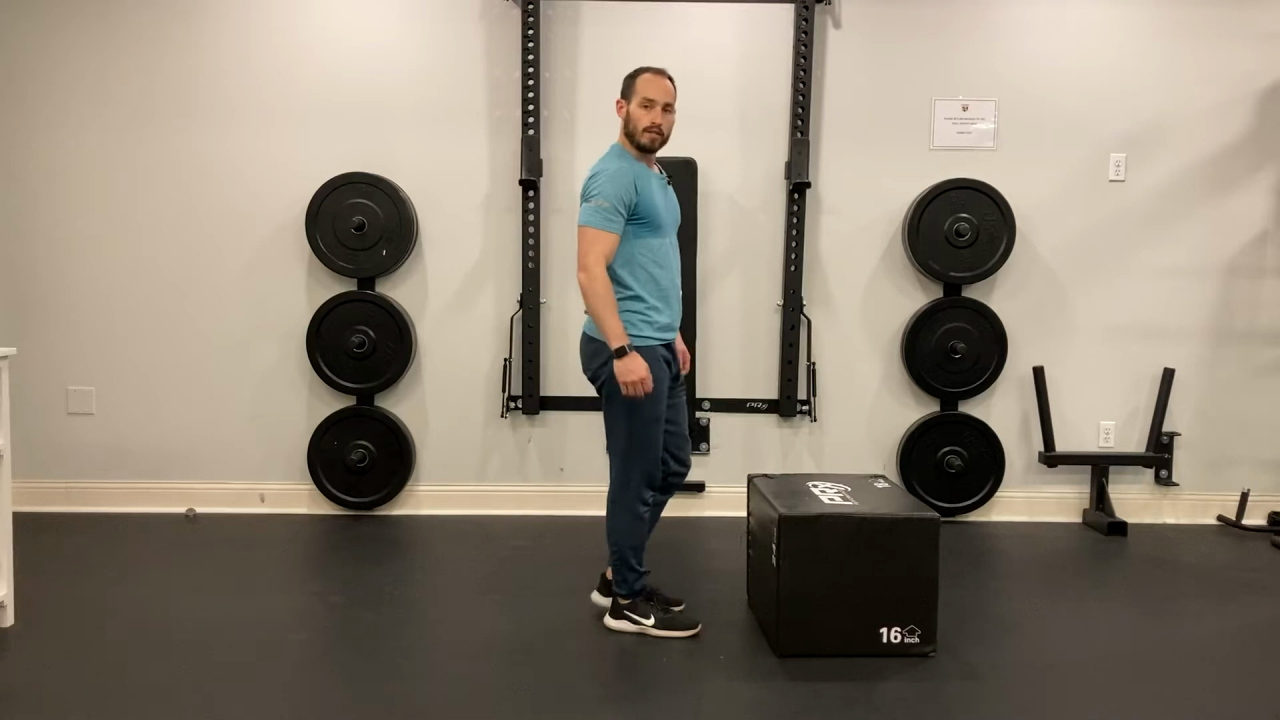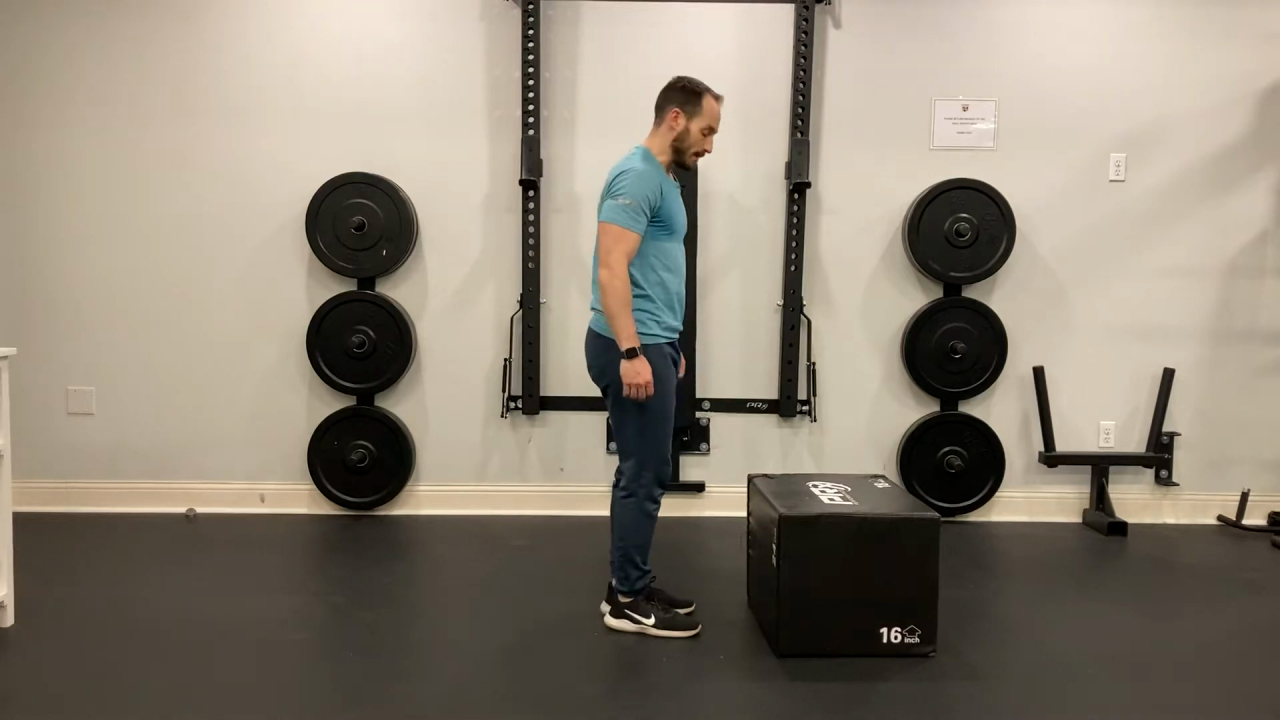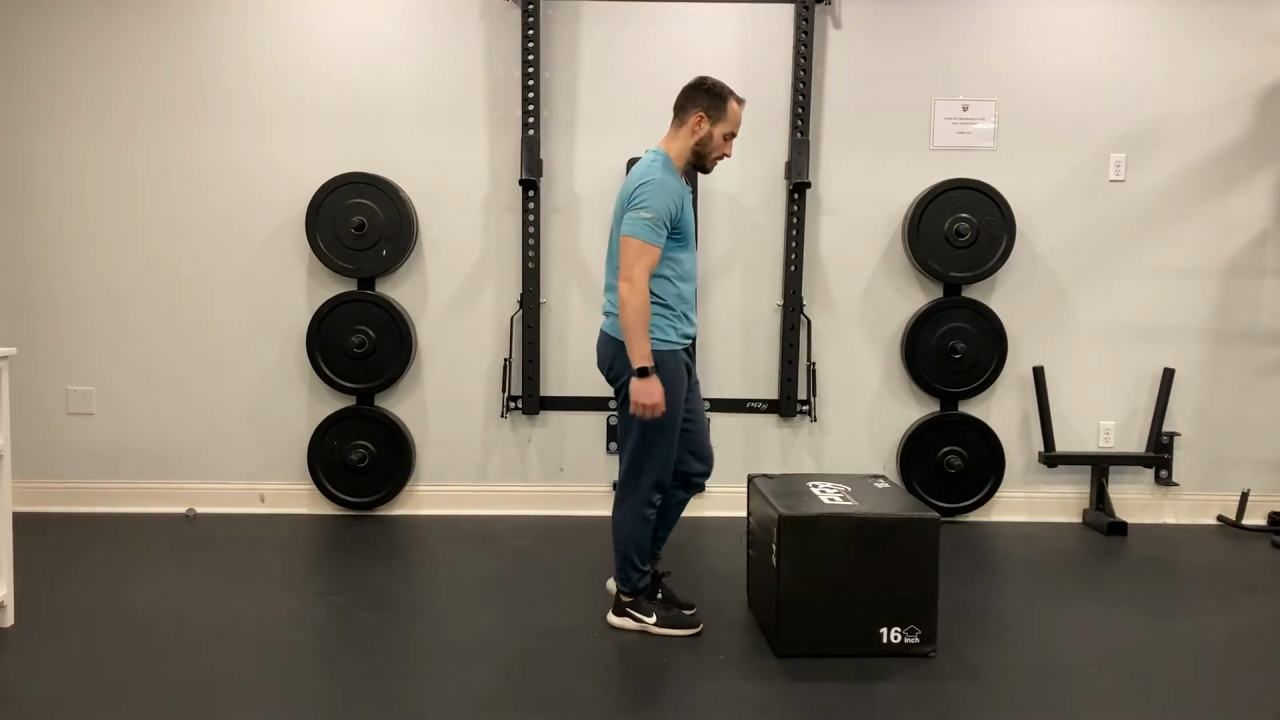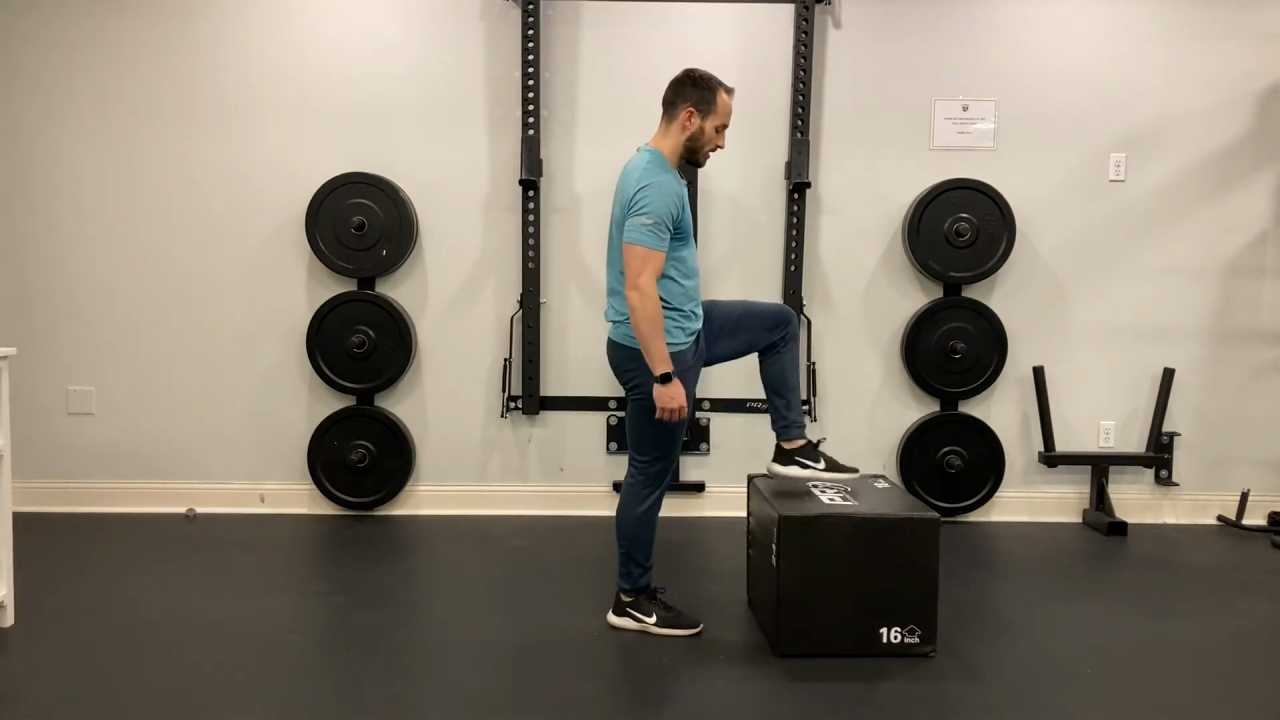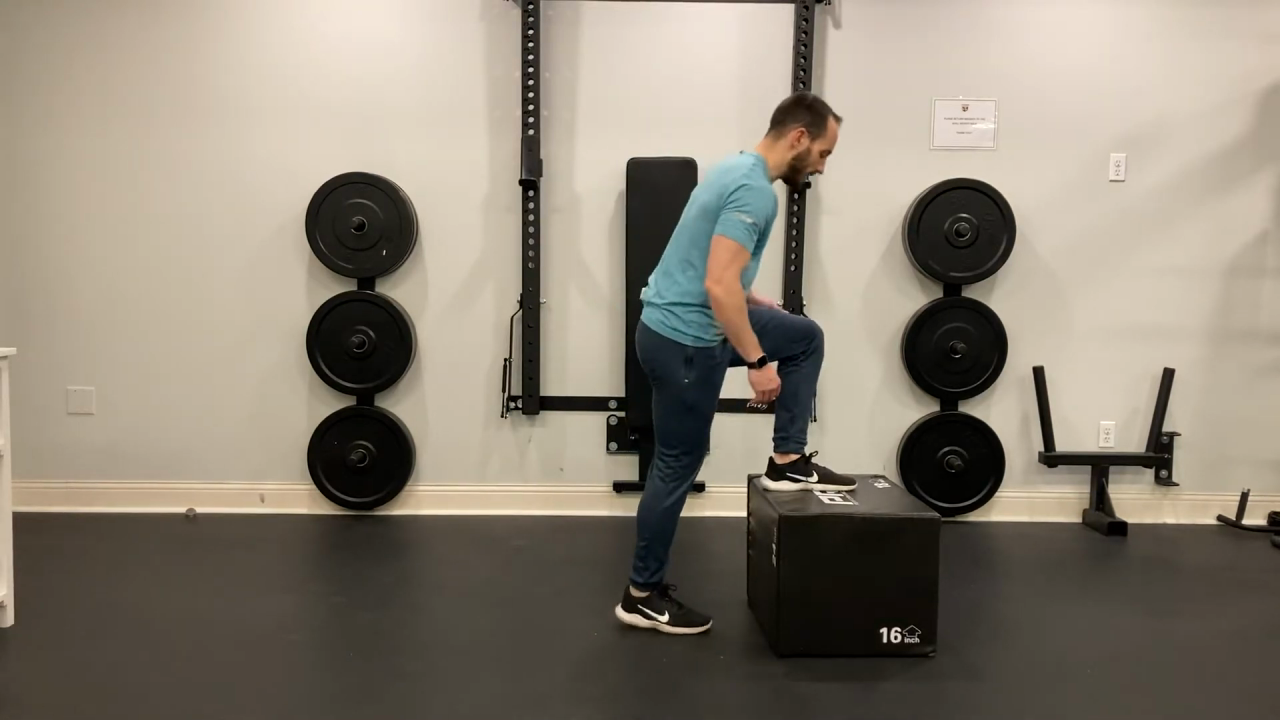
dt=1s
person 1, frame 1
left shoulder: (655, 178)
right shoulder: (613, 177)
right elbow: (592, 271)
left wrist: (671, 336)
right wrist: (622, 351)
left hip: (656, 349)
right hip: (631, 352)
left knee: (671, 467)
right knee: (637, 476)
left ankle: (620, 577)
right ankle: (628, 602)
person 1, frame 2
left shoulder: (660, 179)
right shoulder: (637, 176)
right elbow: (612, 269)
left wrist: (665, 345)
right wrist: (632, 352)
left hip: (650, 343)
right hip: (635, 348)
left knee: (640, 470)
right knee: (646, 472)
left ankle: (627, 584)
right ankle: (629, 600)
person 1, frame 3
left shoulder: (666, 178)
right shoulder: (657, 184)
right elbow: (631, 284)
right wrist: (642, 372)
left hip: (665, 351)
right hip: (649, 354)
left knee: (691, 466)
right knee: (646, 478)
left ankle: (637, 572)
right ankle: (633, 598)
person 1, frame 4
left shoulder: (651, 169)
right shoulder: (656, 185)
right elbow: (638, 290)
right wrist: (664, 376)
left hip: (682, 327)
right hip: (657, 348)
left knee: (779, 322)
right knee: (649, 474)
left ankle: (792, 447)
right ankle: (632, 600)
person 1, frame 5
left shoulder: (736, 170)
right shoulder: (754, 191)
right elbow: (719, 285)
left wrist: (753, 301)
right wrist: (759, 362)
left hip: (682, 324)
right hip: (682, 340)
left knee: (805, 336)
right knee: (676, 467)
left ankle: (787, 460)
right ankle: (642, 595)
